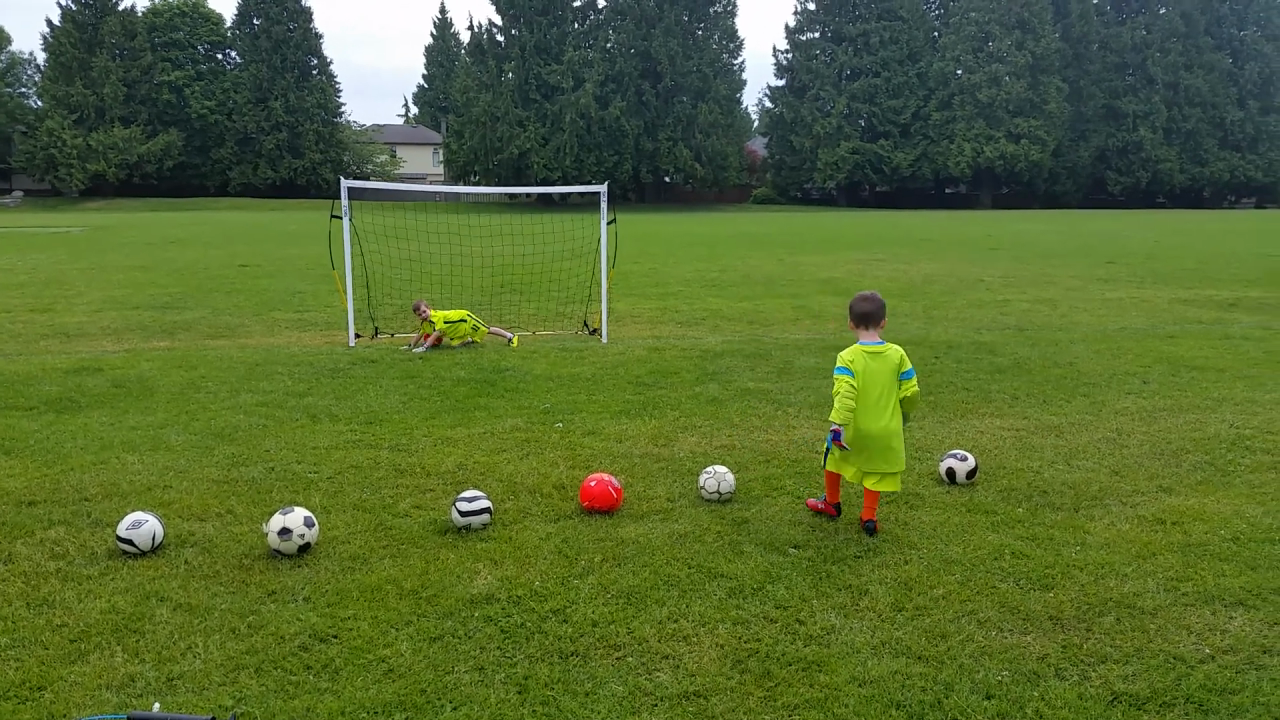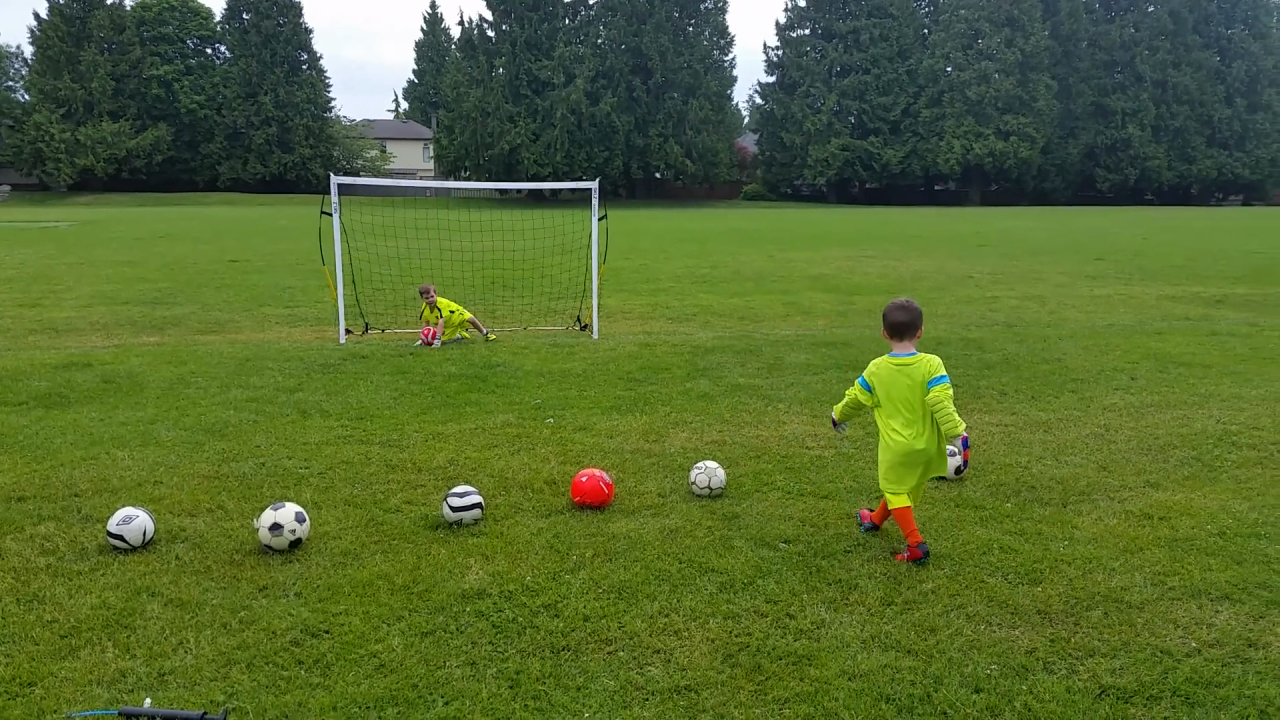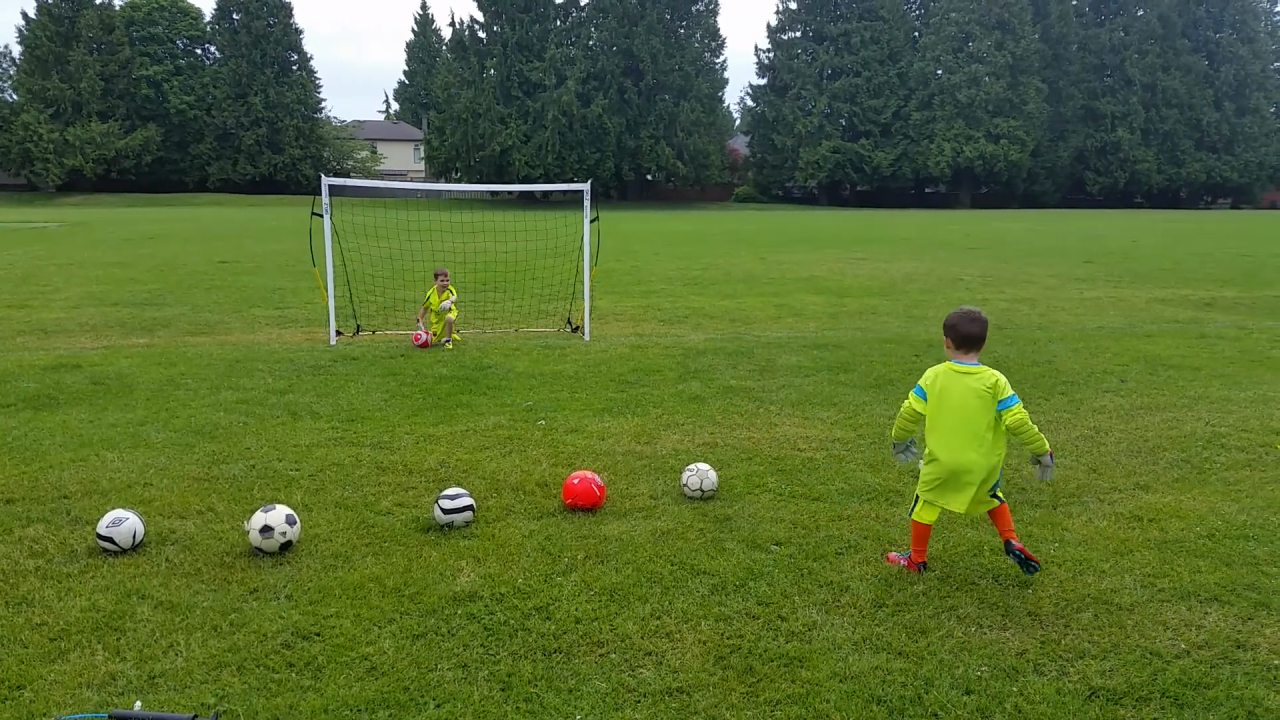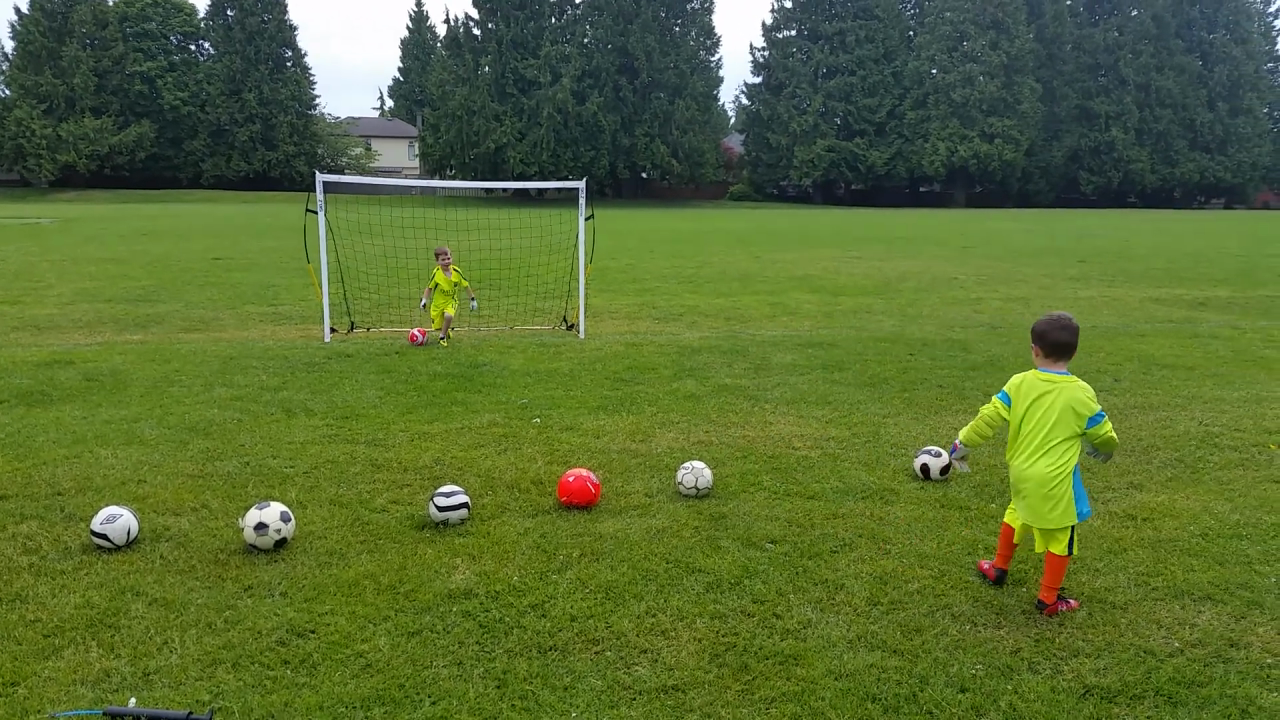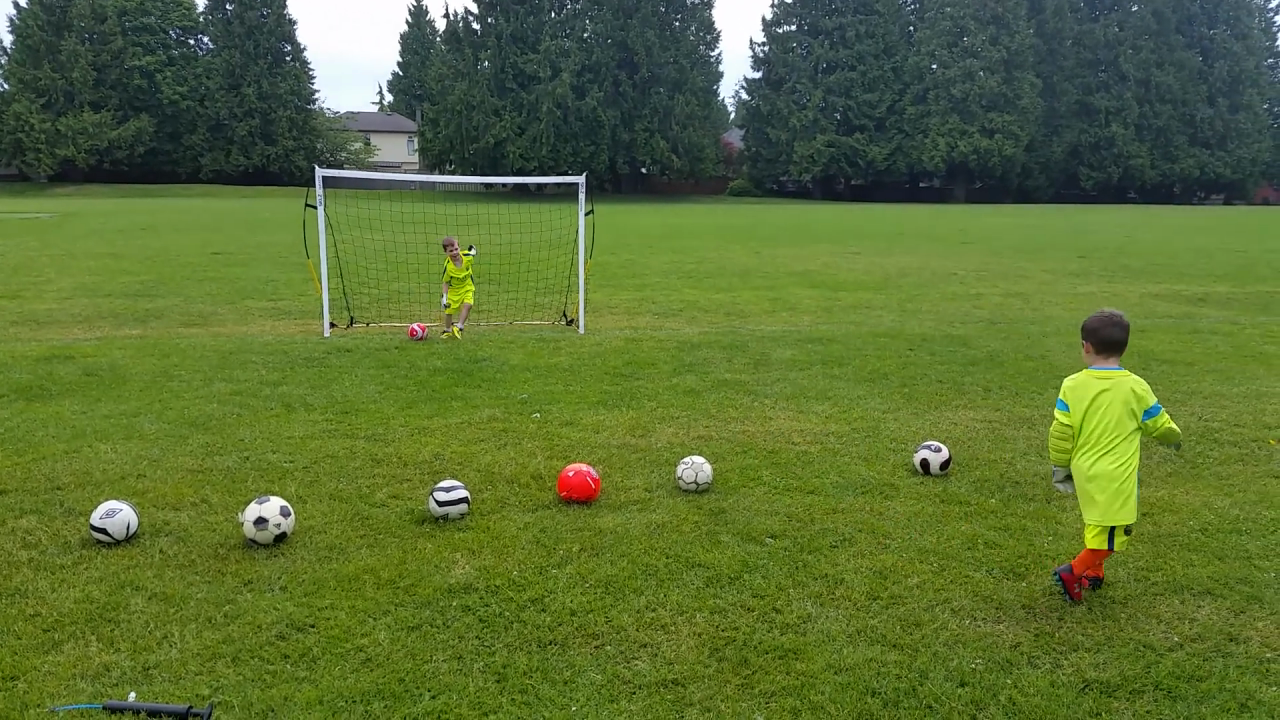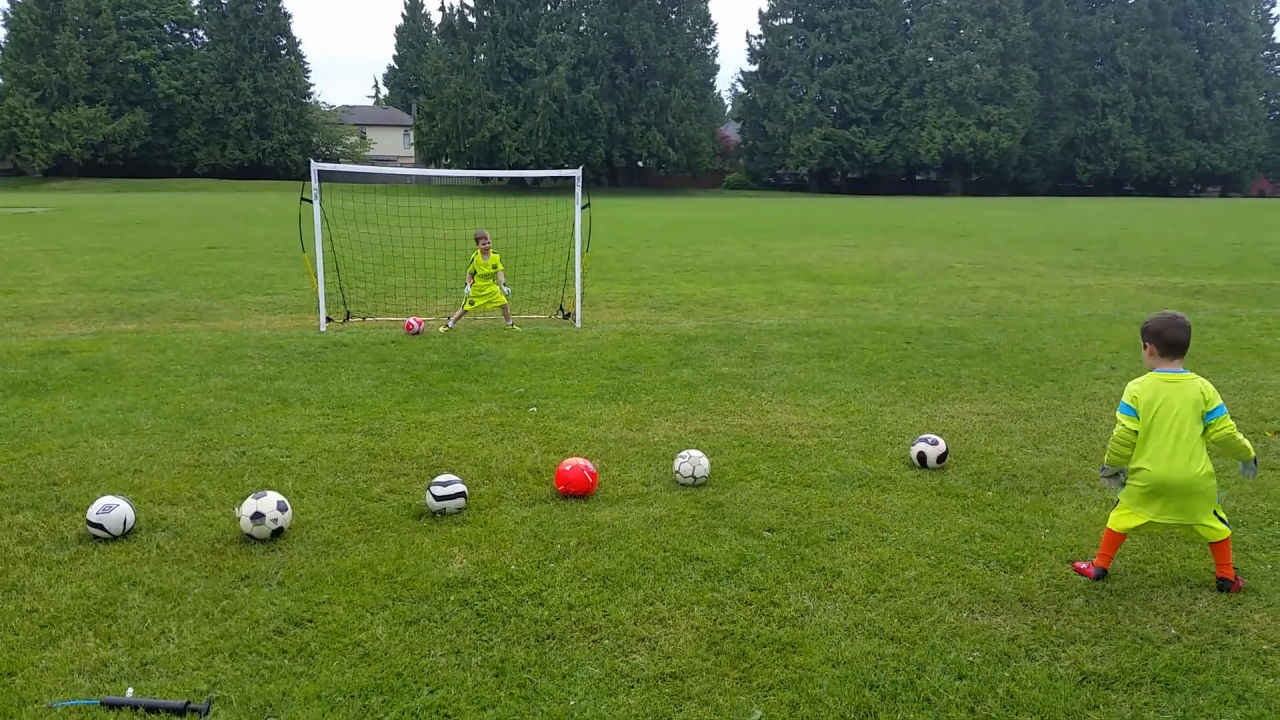
dt=0.3s
person 1, frame 1
left shoulder: (848, 357)
right shoulder: (897, 354)
left elbow: (845, 395)
right elbow: (911, 393)
left wrist: (836, 425)
right wrist: (903, 415)
left hip: (855, 430)
right hip: (887, 432)
left knee: (835, 455)
right knee: (876, 473)
left ankle: (831, 503)
right ankle: (869, 516)
person 1, frame 2
left shoulder: (875, 368)
right shoulder: (931, 365)
left elbow: (854, 400)
right elbow: (942, 405)
left wrist: (838, 415)
right wrist: (959, 434)
left hip: (896, 447)
right hip: (927, 447)
left knee: (896, 490)
right knee: (908, 487)
left ankle: (915, 543)
right ankle: (876, 519)
person 1, frame 3
left shoulder: (934, 376)
right shoulder: (995, 381)
left elbow: (910, 412)
right elbow: (1018, 421)
left wrist: (900, 439)
right wrist: (1042, 450)
left hip: (942, 462)
right hip: (984, 464)
left knee: (926, 505)
right knee: (990, 495)
left ankle: (916, 559)
right ankle: (1012, 542)
person 1, frame 4
left shoulder: (1018, 383)
right shoulder: (1082, 393)
left elbow: (990, 419)
right elbow: (1105, 435)
left wrist: (963, 442)
right wrist: (1105, 450)
left hip: (1020, 474)
right hip: (1055, 480)
left knee: (1018, 514)
right knee: (1060, 536)
left ankle: (998, 568)
right ankle: (1049, 599)
person 1, frame 5
left shoulder: (1073, 385)
right shoulder: (1136, 387)
left elbow: (1060, 433)
right elbow: (1161, 426)
left wrist: (1060, 468)
right wrist: (1174, 438)
left hip: (1085, 472)
right hip: (1117, 476)
left knee: (1099, 524)
right knee: (1111, 530)
left ankle: (1092, 573)
right ankle: (1075, 571)
person 1, frame 6
left shoulder: (1138, 390)
right shoulder: (1202, 388)
left elbow: (1123, 437)
right elbow: (1224, 432)
left wrist: (1111, 466)
right wrist: (1246, 455)
left hip: (1149, 477)
right hip: (1194, 478)
left knee: (1124, 514)
right knee: (1212, 521)
left ankle: (1099, 565)
right ankle: (1227, 577)
